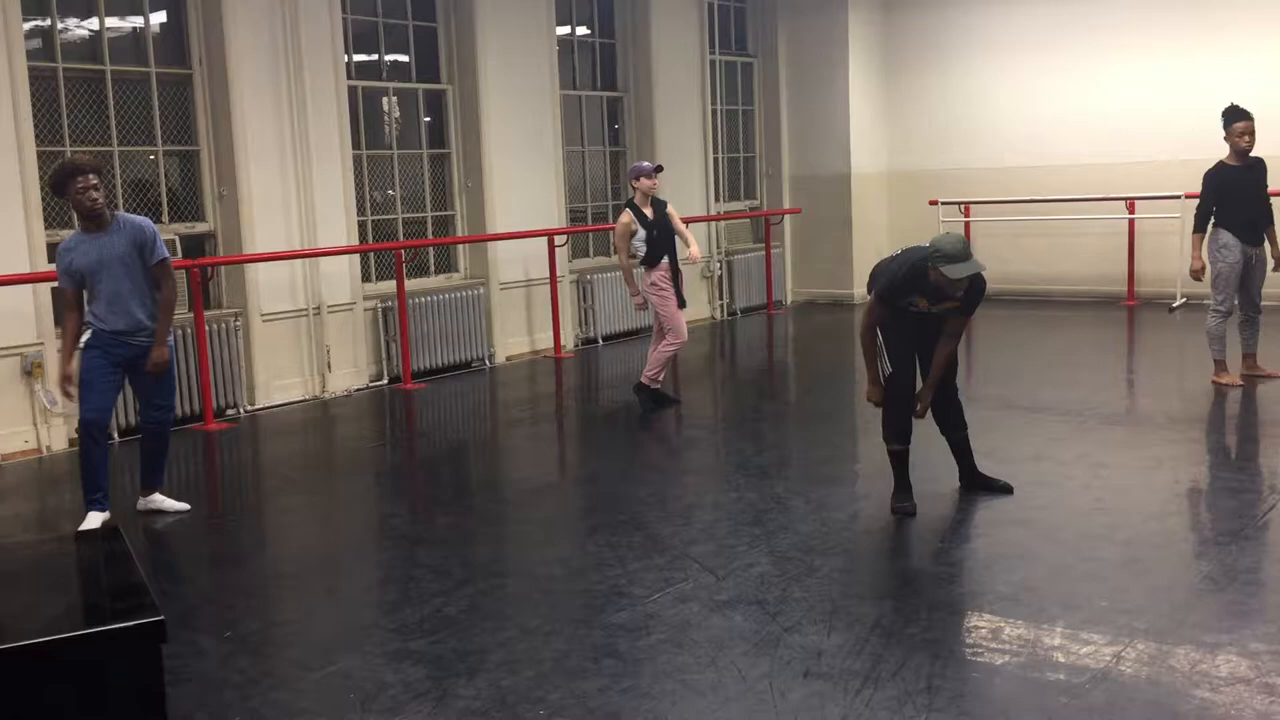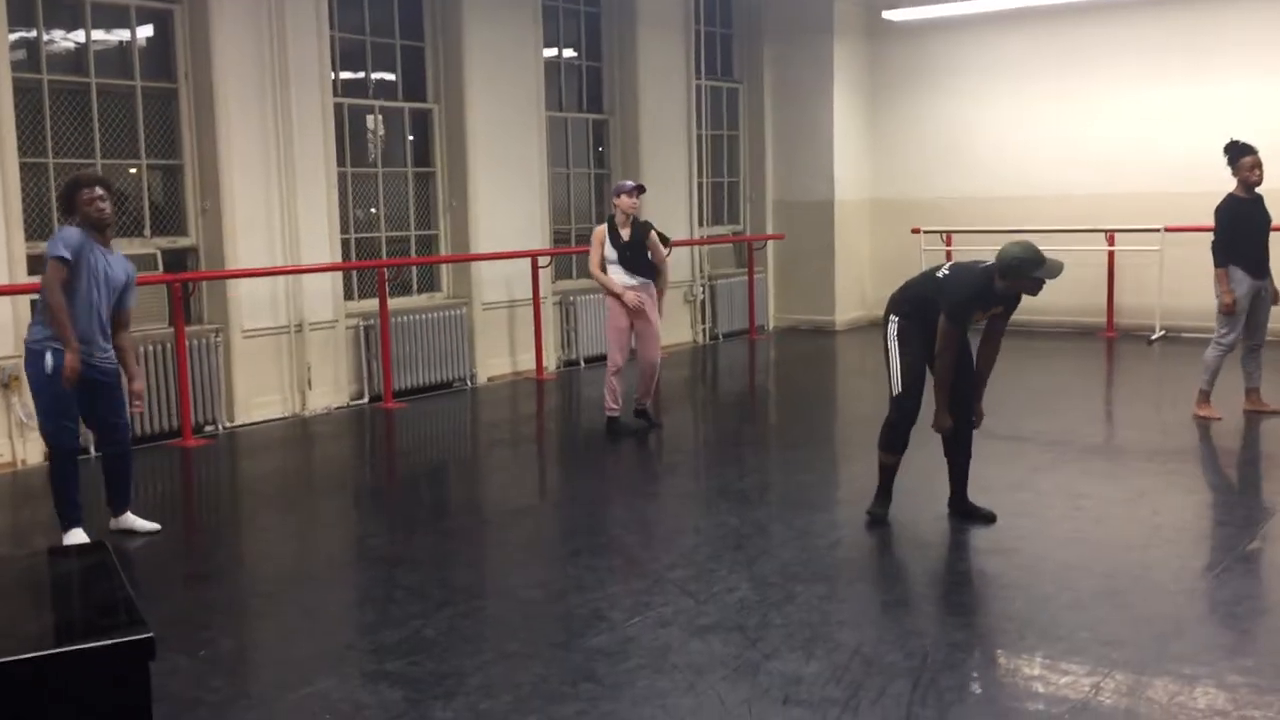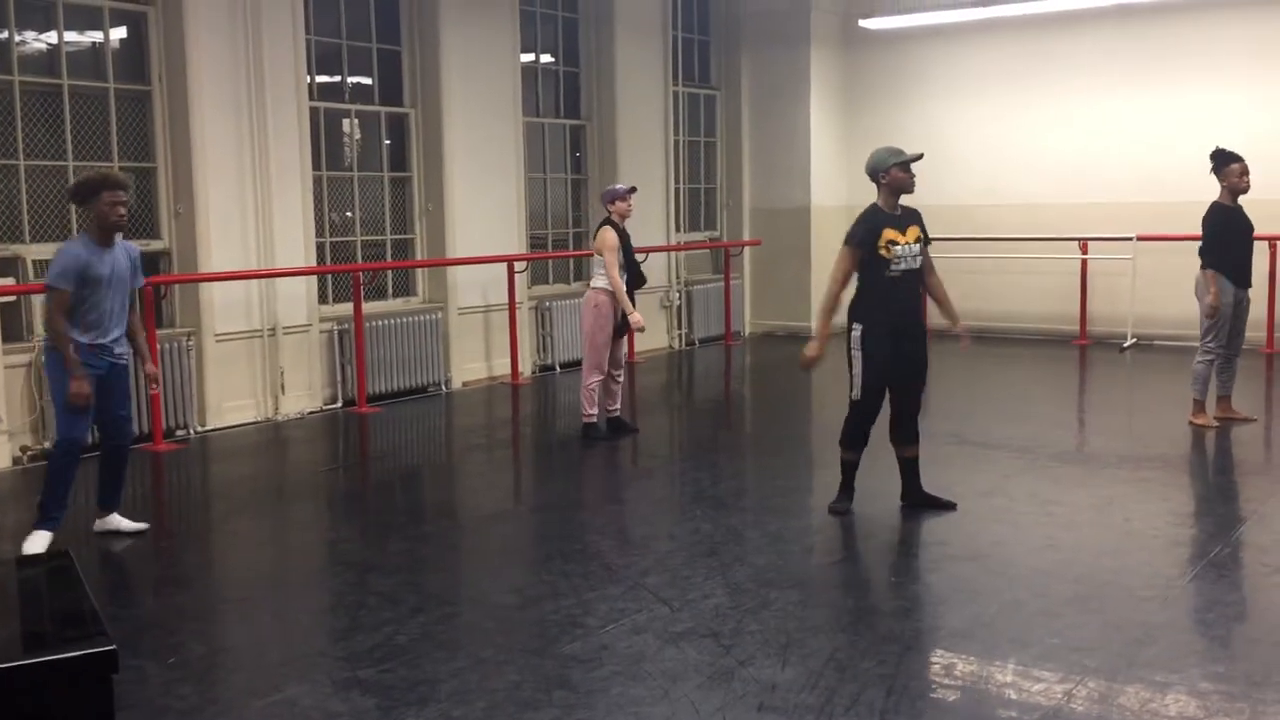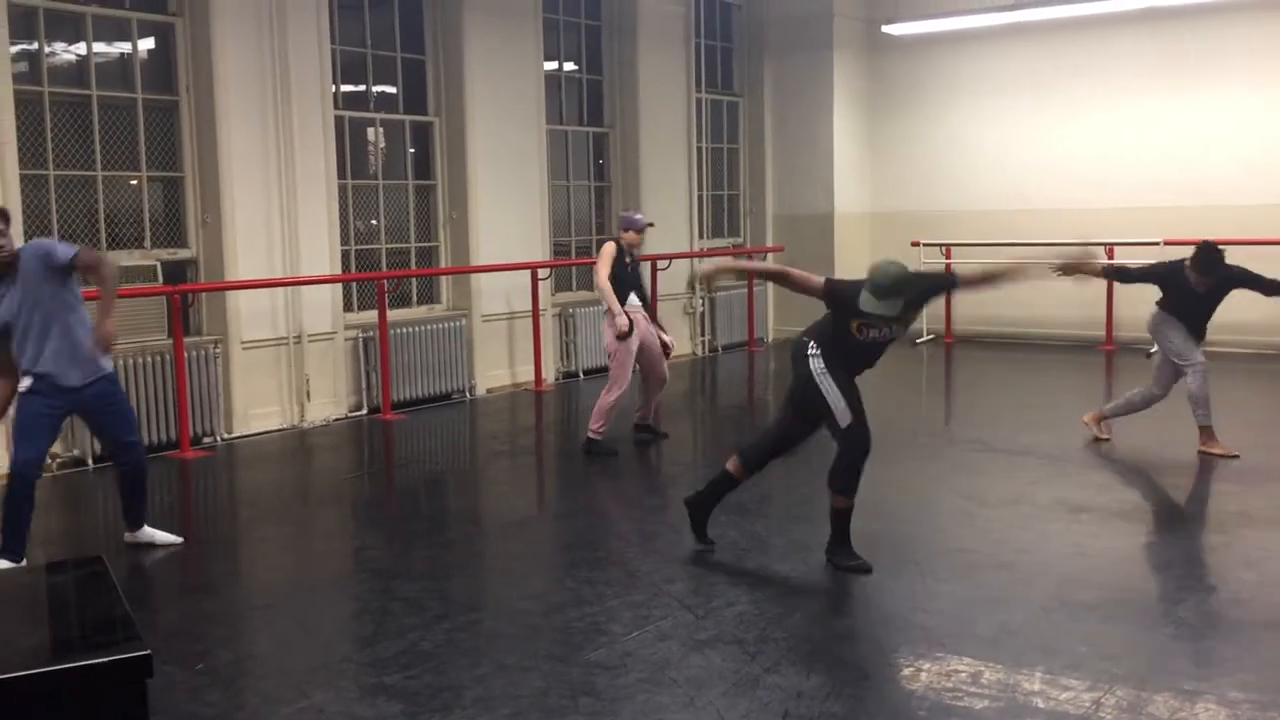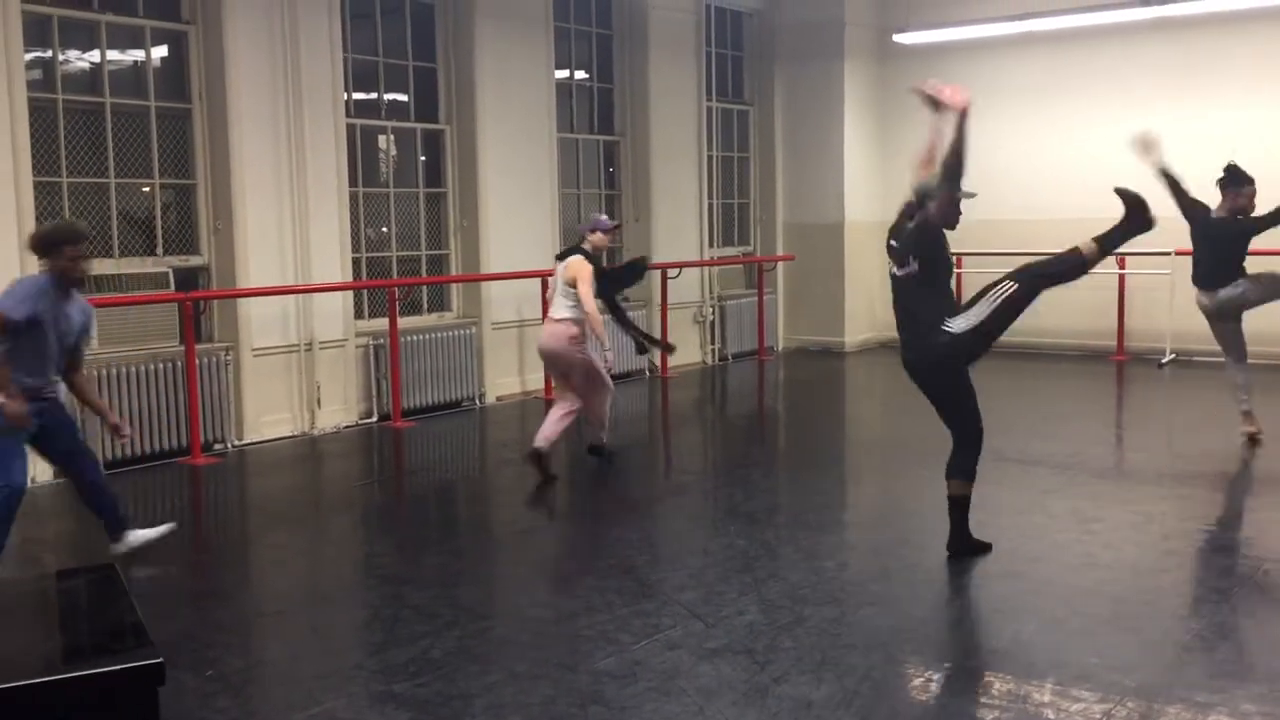
dt=1s
person 1, frame 1
left shoulder: (139, 229)
right shoulder: (68, 252)
left elbow: (167, 287)
right elbow: (73, 310)
left wrist: (161, 343)
right wrist: (66, 361)
left hip: (150, 343)
right hip: (102, 344)
left knee: (159, 420)
right knee: (93, 420)
left ankle: (150, 493)
right ankle: (97, 507)
person 1, frame 2
left shoulder: (126, 269)
right shoulder: (69, 238)
left elbow: (122, 329)
right elbow: (51, 289)
left wrist: (135, 376)
right wrist: (70, 348)
left hip: (100, 364)
right hip: (51, 357)
left knee: (118, 441)
right knee: (64, 445)
left ankle: (120, 514)
right ankle: (72, 527)
person 1, frame 3
left shoulder: (128, 253)
right shoulder: (72, 256)
right elbow: (56, 317)
left wrist: (145, 359)
right wrist: (75, 374)
left hip: (112, 358)
right hip: (74, 356)
left knee: (119, 437)
right knee: (72, 439)
left ankle: (106, 514)
right ankle: (44, 526)
person 1, frame 4
left shoulder: (41, 253)
left elbow: (100, 263)
left wrist: (105, 318)
left hip: (96, 379)
right hip: (42, 389)
left knee: (131, 456)
left ankle: (136, 527)
person 1, frame 5
left shoulder: (81, 311)
right shoulder: (30, 290)
left elbow: (74, 373)
left wrist: (107, 414)
left hip: (42, 400)
left knee: (84, 466)
left ankle: (121, 534)
person 2, frame 1
left shoulder: (974, 285)
right shoulder: (902, 273)
left elbow: (950, 338)
right elbow: (868, 326)
left wrist: (929, 389)
right wrist: (873, 382)
left hip: (934, 314)
right hip: (891, 310)
left knee: (945, 390)
right knee: (900, 388)
left ankle: (969, 474)
right ankle: (901, 486)
person 2, frame 2
left shoulder: (1008, 293)
right shoulder: (966, 289)
left elbow: (990, 343)
right elbow: (944, 354)
left wrist: (977, 397)
right wrist: (941, 410)
left hip: (948, 326)
right hip: (908, 320)
left knee: (964, 411)
right knee: (905, 406)
left ankle: (959, 500)
right ankle: (883, 492)
person 2, frame 3
left shoulder: (915, 219)
right shoulder: (869, 224)
left elbow: (927, 274)
right elbow: (837, 282)
left wrist: (953, 319)
right wrist: (819, 338)
left hip: (906, 326)
right hip: (871, 328)
left knee: (907, 410)
right knee: (864, 411)
left ankle: (912, 490)
right ankle: (846, 489)
person 2, frame 4
left shoulder: (921, 288)
right shoulder: (850, 294)
left elbow: (973, 278)
right elbow: (785, 274)
right wrist: (730, 265)
left hip: (842, 361)
right hip: (820, 354)
left knee: (782, 438)
right knee: (856, 442)
left ankle: (704, 500)
right ankle: (839, 545)
person 2, frame 5
left shoulder: (899, 232)
right shoulder: (923, 233)
left elbow: (926, 173)
right elbow: (942, 185)
left wrist: (939, 116)
right wrist: (958, 117)
left hip: (921, 360)
right hip: (948, 342)
left knee: (967, 436)
right knee: (1030, 276)
left ankle: (960, 535)
right ankle: (1126, 226)
person 3, frame 1
right shoulder: (1217, 174)
right elbow: (1203, 214)
right wrist: (1196, 256)
left hip: (1254, 247)
right hip: (1227, 244)
left knee: (1252, 308)
right knee: (1222, 307)
left ankle: (1249, 363)
right ankle: (1219, 370)
person 3, frame 2
right shoulder: (1229, 207)
right elbow: (1219, 250)
right wrist: (1225, 290)
right hip: (1237, 278)
left knee: (1255, 342)
right knee: (1224, 340)
left ankle: (1253, 399)
right ankle: (1202, 401)
person 3, frame 3
left shoulder: (1237, 211)
right shoulder: (1217, 213)
right elbow: (1208, 255)
right wrist: (1212, 292)
left hip: (1237, 287)
right hip: (1219, 286)
left knee: (1231, 350)
right knee: (1211, 349)
left ankle: (1224, 406)
right ankle: (1198, 410)
person 3, frame 4
left shoulder: (1228, 275)
right shoulder: (1172, 272)
right elbow: (1125, 274)
right wrist: (1081, 268)
left hip: (1190, 332)
right hip: (1166, 322)
left knee: (1157, 390)
right knee: (1197, 367)
left ankle: (1097, 416)
right ankle: (1207, 439)
person 3, frame 5
left shoulder: (1198, 213)
right shoulder: (1240, 228)
left elbow: (1176, 188)
left wrist: (1155, 158)
left hip: (1210, 299)
right hip: (1236, 292)
left knee: (1236, 360)
left ankle: (1248, 418)
person 4, frame 1
left shoulder: (663, 207)
right shoulder: (627, 219)
left elbow: (683, 232)
right elbow: (623, 259)
left wrist: (692, 245)
right wrist: (635, 293)
left hip: (672, 275)
right hip: (656, 279)
left knee: (662, 336)
right knee: (677, 336)
left ankle: (654, 389)
right ankle: (645, 383)
person 4, frame 2
left shoulder: (645, 231)
right shoulder: (602, 232)
left elbow: (661, 266)
right elbow: (595, 270)
left wrist: (658, 301)
right wrist: (623, 293)
left hip: (644, 296)
right hip: (617, 300)
left knee: (651, 359)
right knee: (616, 360)
left ankle: (642, 407)
right ankle: (613, 415)
person 4, frame 3
left shoulder: (620, 232)
right shoulder: (609, 235)
right elbow: (613, 277)
left wrist: (626, 309)
right wrist: (632, 312)
left hip: (614, 301)
right hip: (601, 301)
left knee: (615, 364)
right knee: (596, 366)
left ankle: (614, 417)
right ankle: (590, 423)
person 4, frame 4
left shoulder: (633, 261)
right shoulder: (611, 249)
right elbow: (600, 279)
left wrist: (661, 331)
right wrist: (618, 314)
left hip: (642, 321)
right hip: (620, 323)
left knee: (659, 375)
right knee: (618, 384)
left ankle: (644, 424)
right ankle: (594, 438)
person 4, frame 5
left shoulder: (568, 259)
right shoulder: (582, 266)
left elbow: (550, 296)
right elbow: (589, 307)
right wrist: (605, 346)
left hip: (549, 334)
right hip: (566, 336)
left knee: (569, 400)
right knee: (600, 388)
left ankle: (541, 447)
right ankle: (598, 444)
